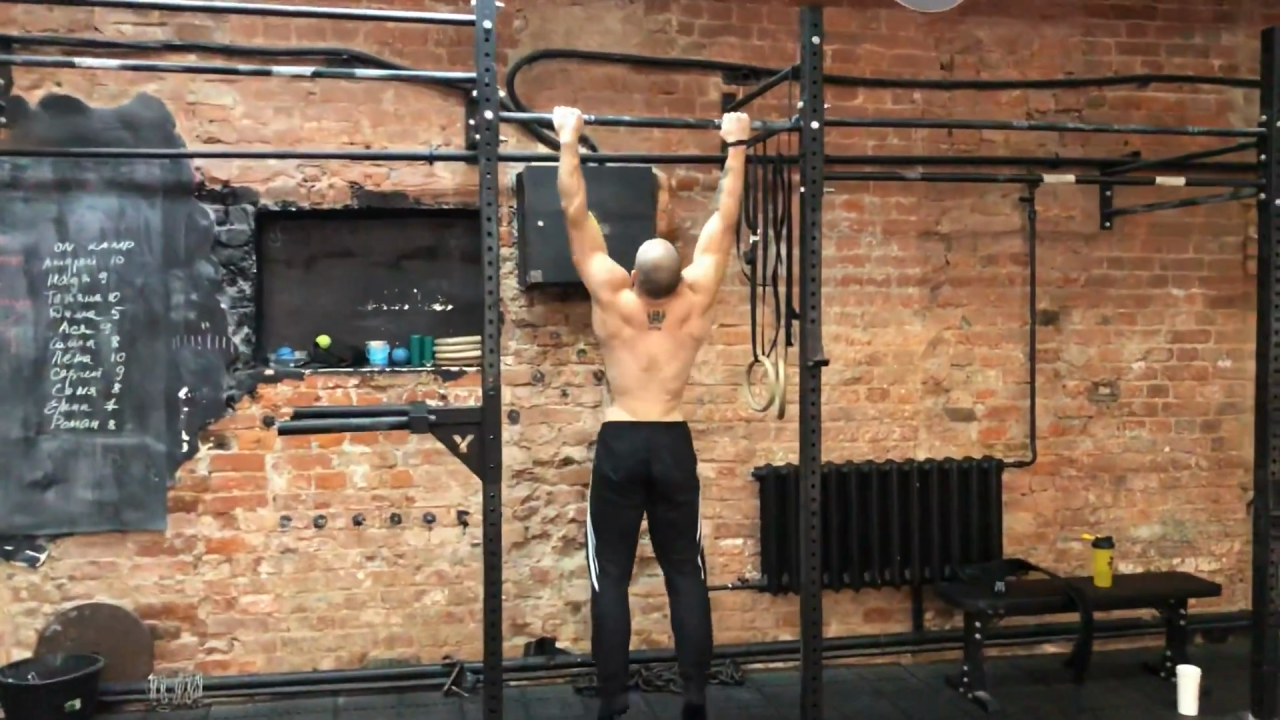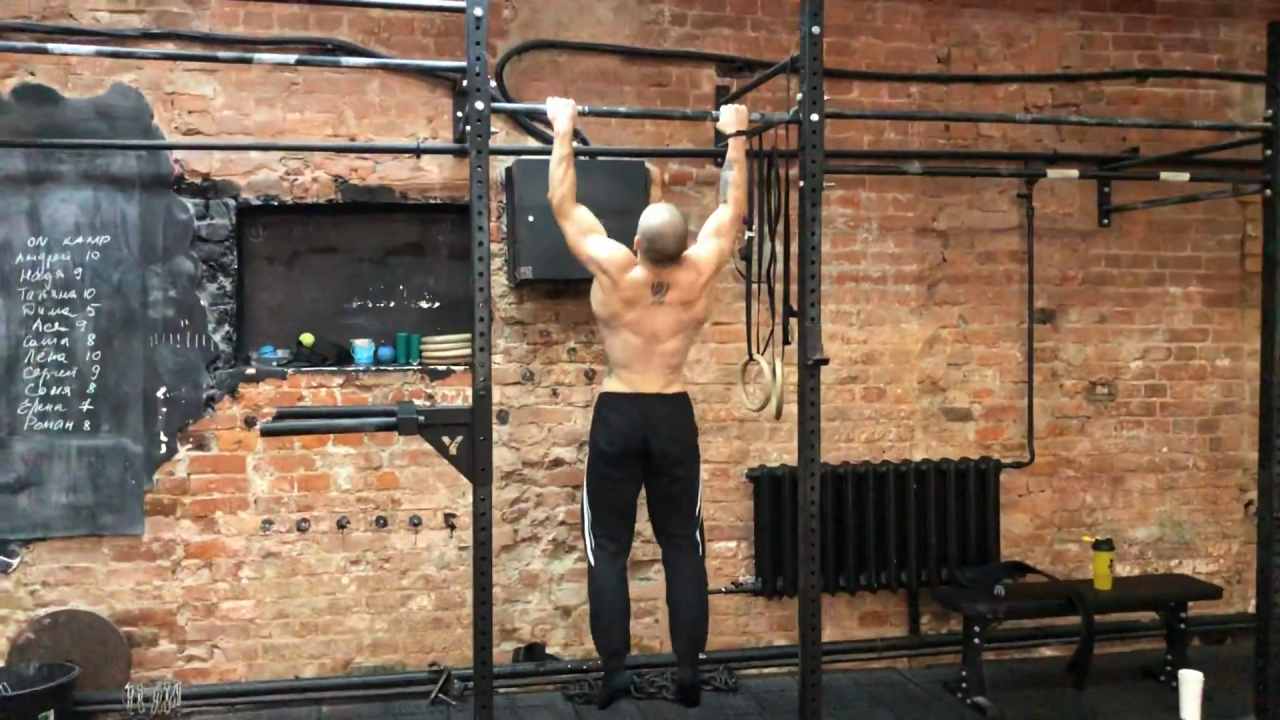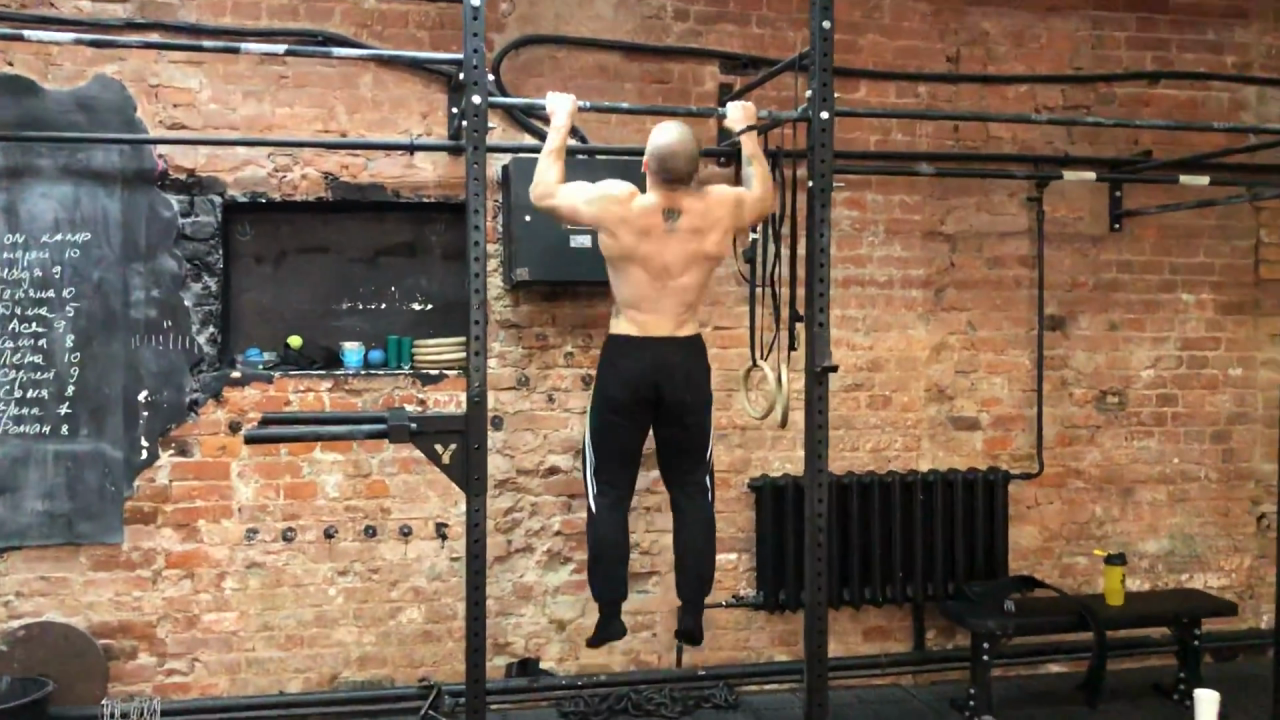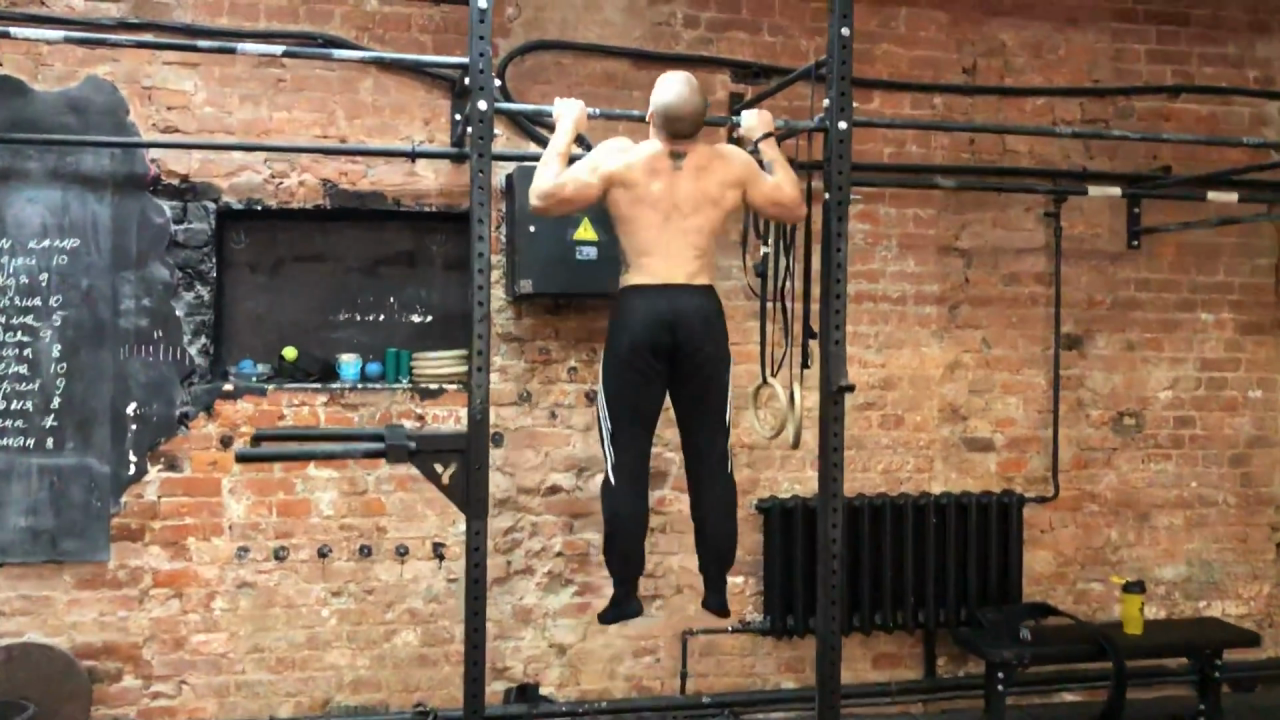
dt=0.2s
person 1, frame 1
left shoulder: (610, 297)
right shoulder: (697, 300)
left elbow: (576, 215)
right elbow: (724, 220)
left wrist: (569, 139)
right wrist: (736, 145)
left hip: (619, 446)
right hip: (673, 446)
left knee: (610, 576)
right knee: (685, 573)
person 1, frame 2
left shoulder: (611, 267)
right shoulder: (703, 271)
left elbow: (561, 202)
right elbow: (734, 204)
left wrist: (564, 129)
right wrist: (735, 134)
left hip: (617, 417)
right hip: (673, 418)
left knee: (608, 549)
right knee: (682, 547)
left ankle: (614, 670)
right ankle: (688, 672)
person 1, frame 3
left shoulder: (615, 201)
right shoulder: (720, 206)
left elbow: (541, 191)
right elbow: (767, 197)
left wrist: (559, 126)
right wrist: (748, 131)
left hip: (626, 359)
right hip: (686, 359)
left knee: (609, 495)
right knee: (691, 493)
left ankle: (610, 617)
right ankle: (692, 617)
person 1, frame 4
left shoulder: (618, 157)
right shoulder: (733, 164)
left elbow: (542, 198)
right elbow: (795, 208)
left wrist: (566, 130)
right wrist: (766, 140)
left hip: (638, 312)
right hip: (702, 312)
left knee: (626, 460)
right knee: (710, 458)
